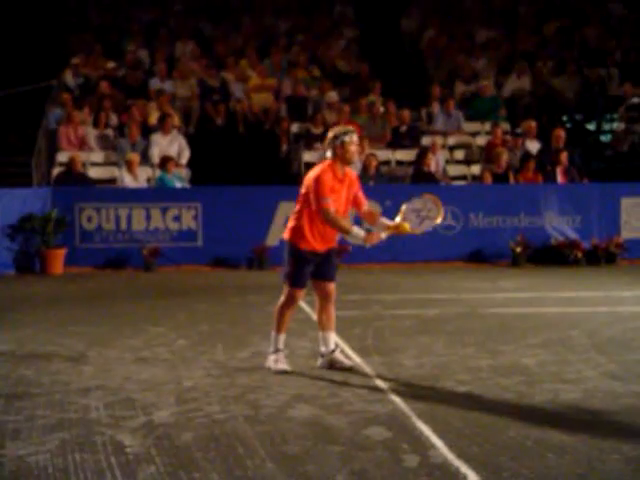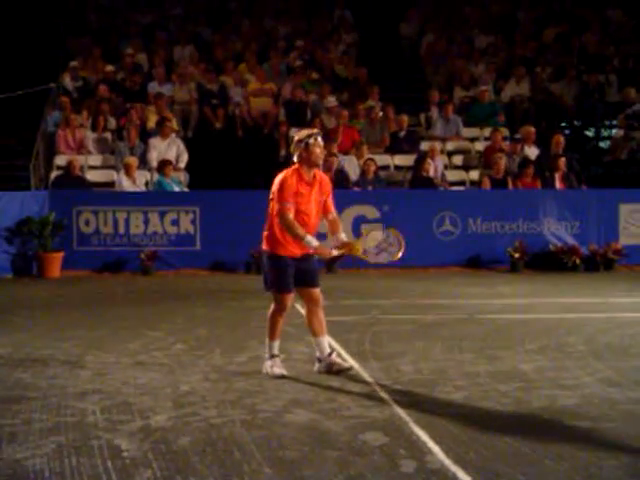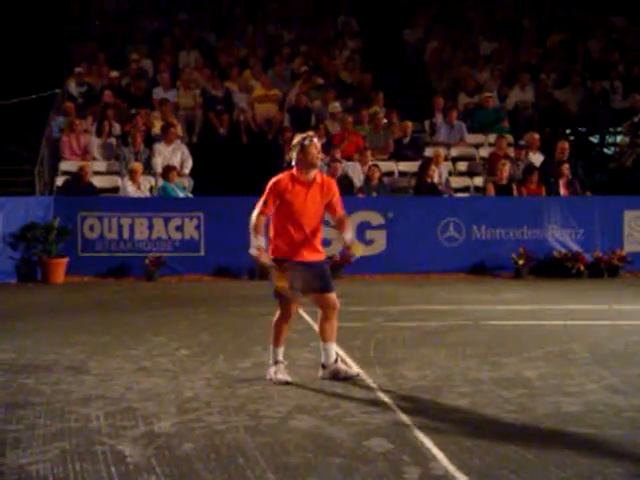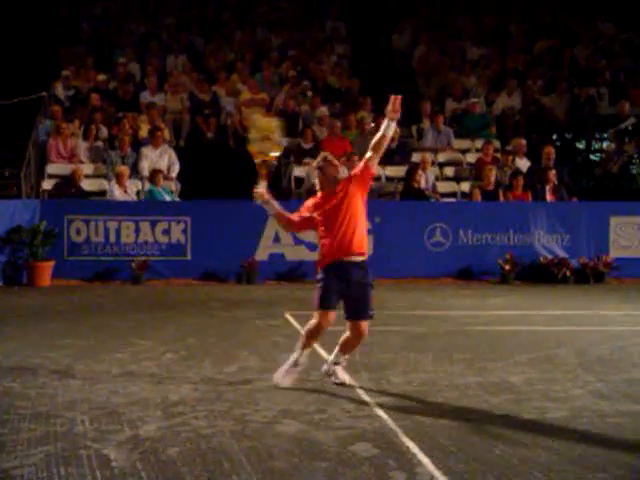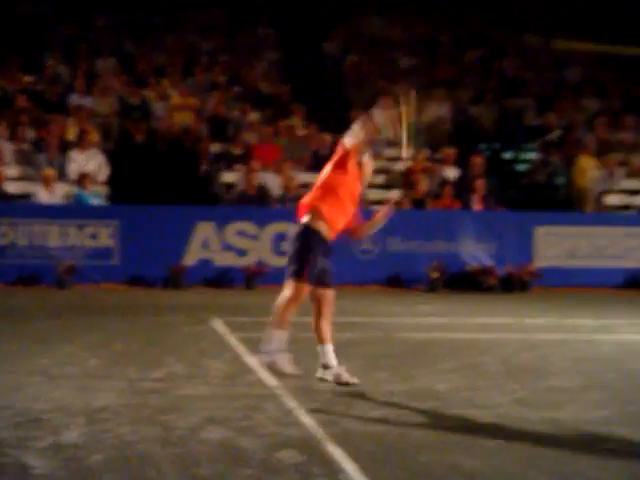
dt=0.5s
person 1, frame 1
left shoulder: (351, 177)
right shoulder: (320, 176)
left elbow: (364, 210)
right elbow: (328, 216)
right wrist: (361, 235)
left hip: (325, 246)
right hip: (302, 244)
left knee: (328, 296)
right knee: (292, 297)
left ankle: (328, 352)
right ankle: (276, 352)
person 1, frame 2
left shoulder: (323, 181)
right shoulder: (286, 180)
left elbow: (331, 217)
right elbow: (285, 221)
left wrist: (342, 240)
right wrist: (315, 245)
left hip: (305, 252)
right hip: (280, 251)
left knee: (315, 301)
right knee: (282, 304)
left ankle: (325, 357)
right ankle: (272, 358)
person 1, frame 3
left shoulder: (328, 184)
right shoulder: (281, 183)
left elbow: (339, 216)
right elbow: (261, 214)
left wrist: (348, 237)
right wrist: (259, 244)
left hip: (316, 258)
right hip: (286, 258)
left knee: (331, 306)
right knee: (287, 310)
left ankle: (329, 363)
right ankle: (276, 364)
person 1, frame 4
left shoulder: (355, 184)
right shoulder: (314, 205)
left elbow: (375, 151)
right elbow: (292, 224)
left wrist: (390, 120)
right wrist: (267, 201)
left hip: (358, 268)
right hip: (331, 268)
left knee: (359, 330)
right knee: (323, 321)
left ankle: (334, 365)
right ankle: (295, 363)
person 1, frame 5
left shoulder: (354, 192)
right shoulder: (341, 169)
left elbow: (359, 232)
right elbow: (349, 143)
left wrist: (380, 217)
right wrist: (368, 125)
left hip: (322, 243)
right hip: (312, 236)
left knee: (325, 305)
right knee: (297, 291)
left ankle: (328, 365)
right ankle: (273, 349)
